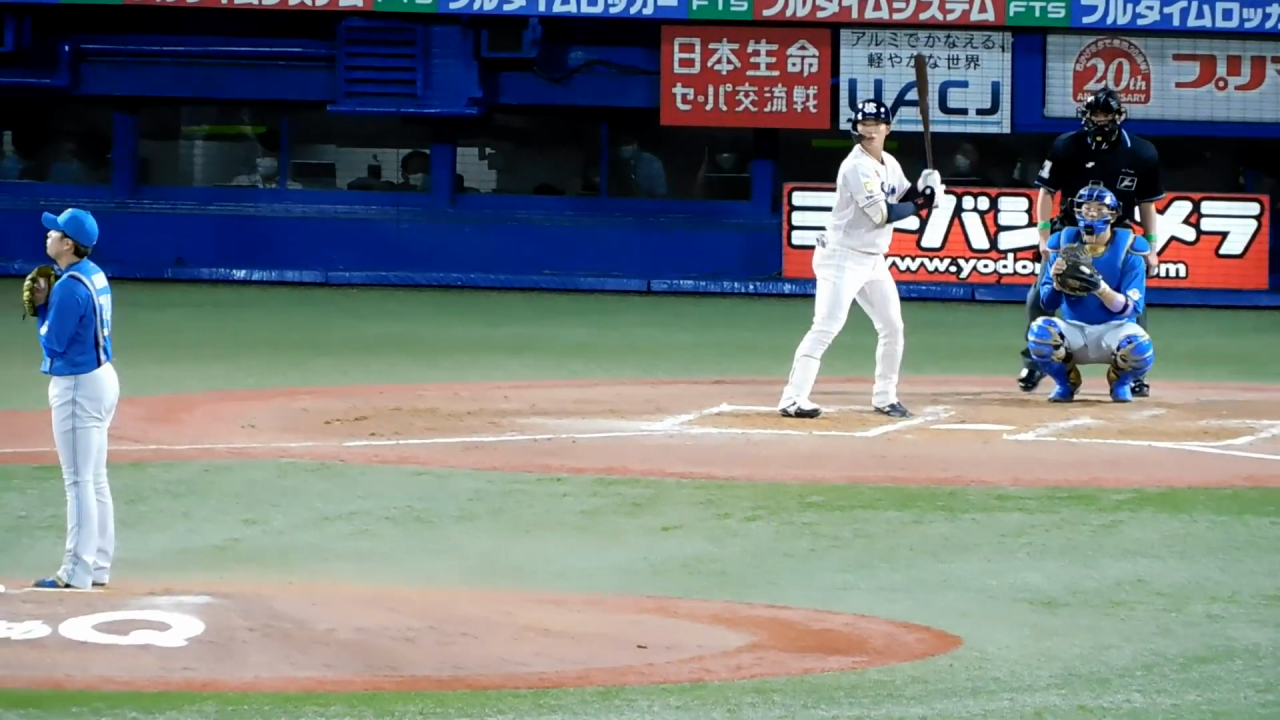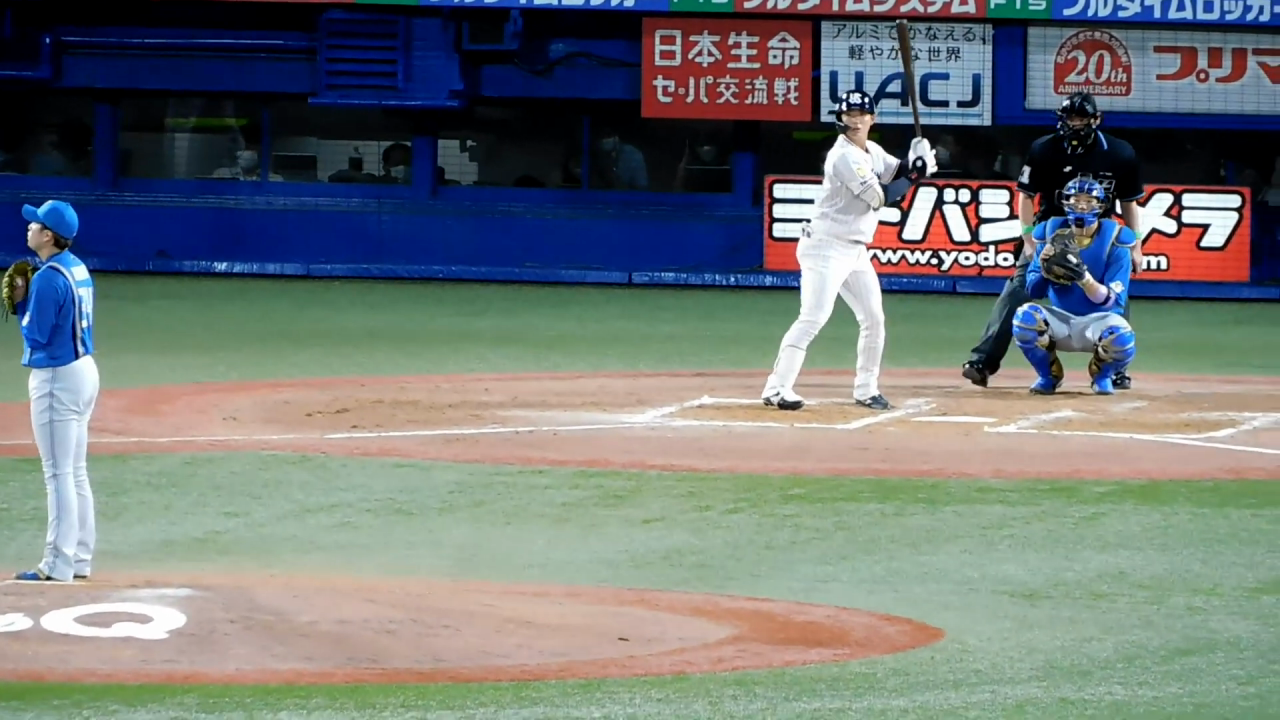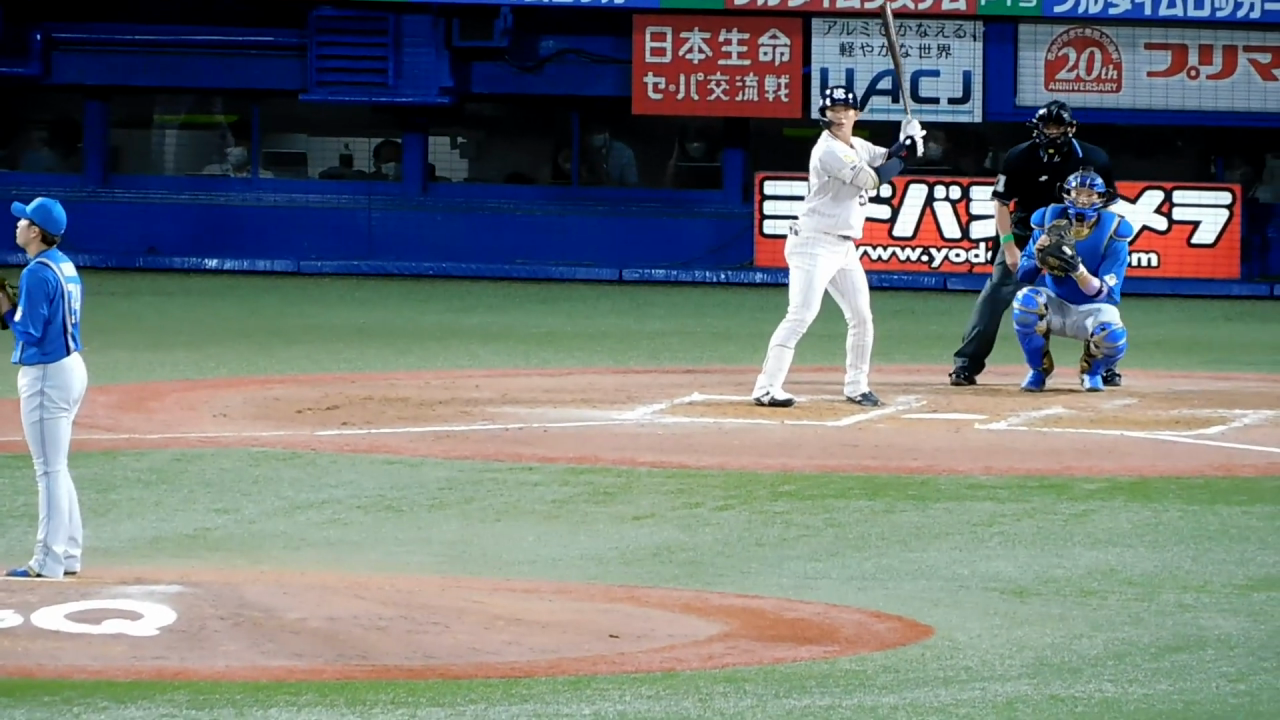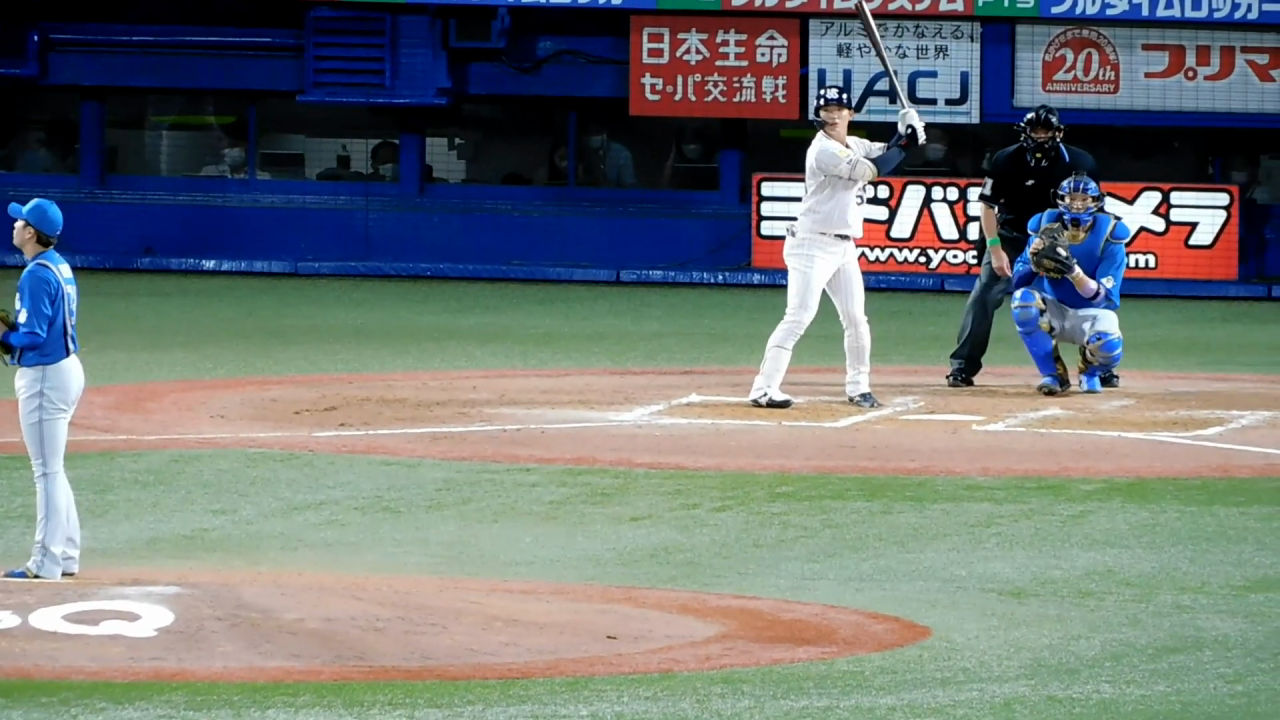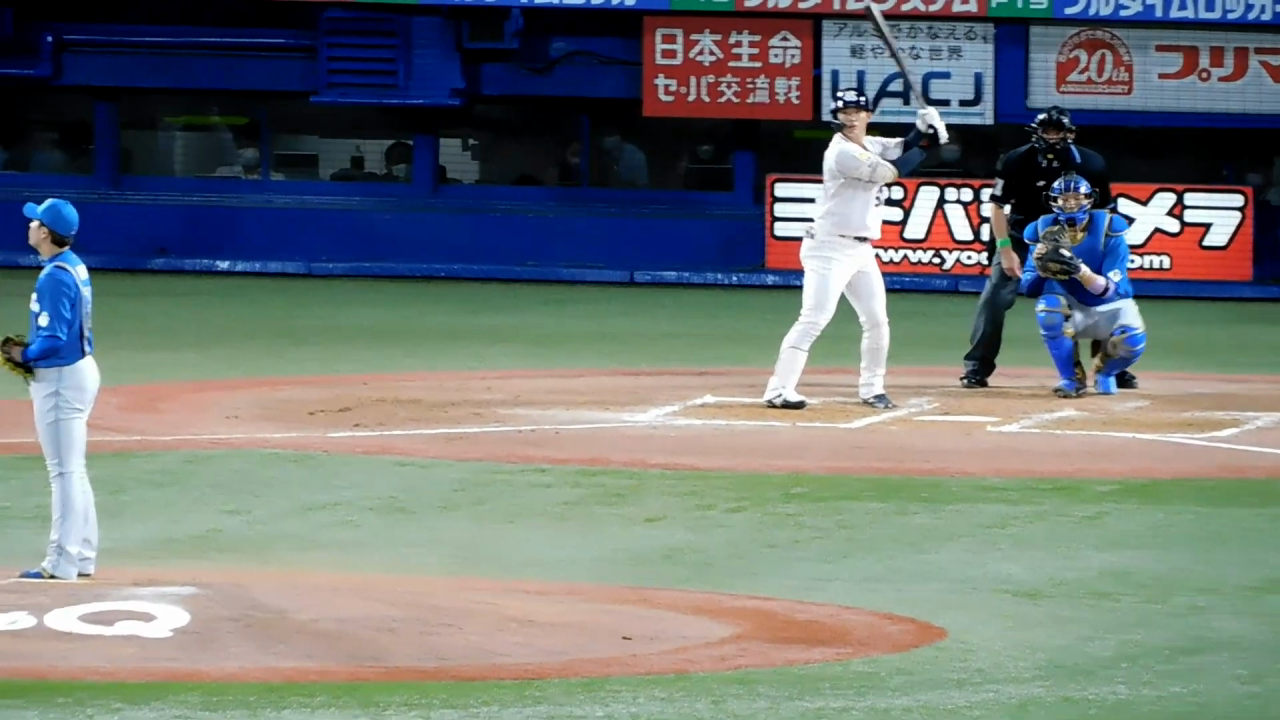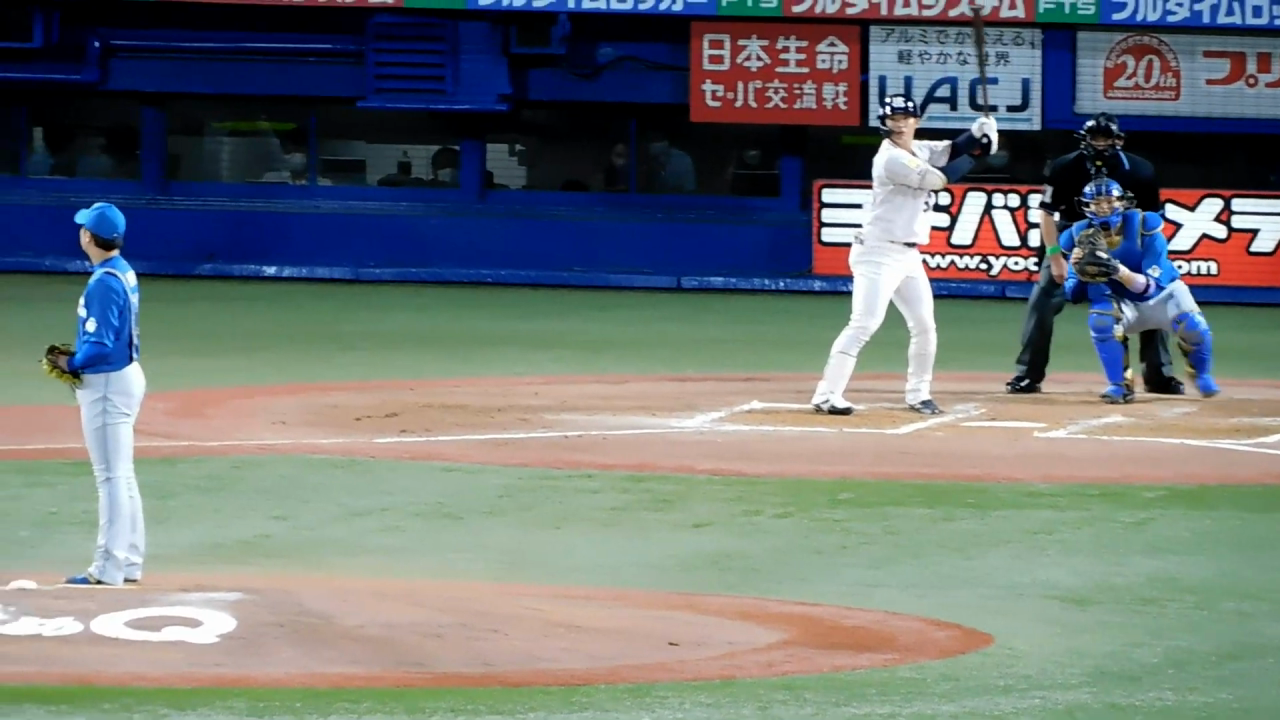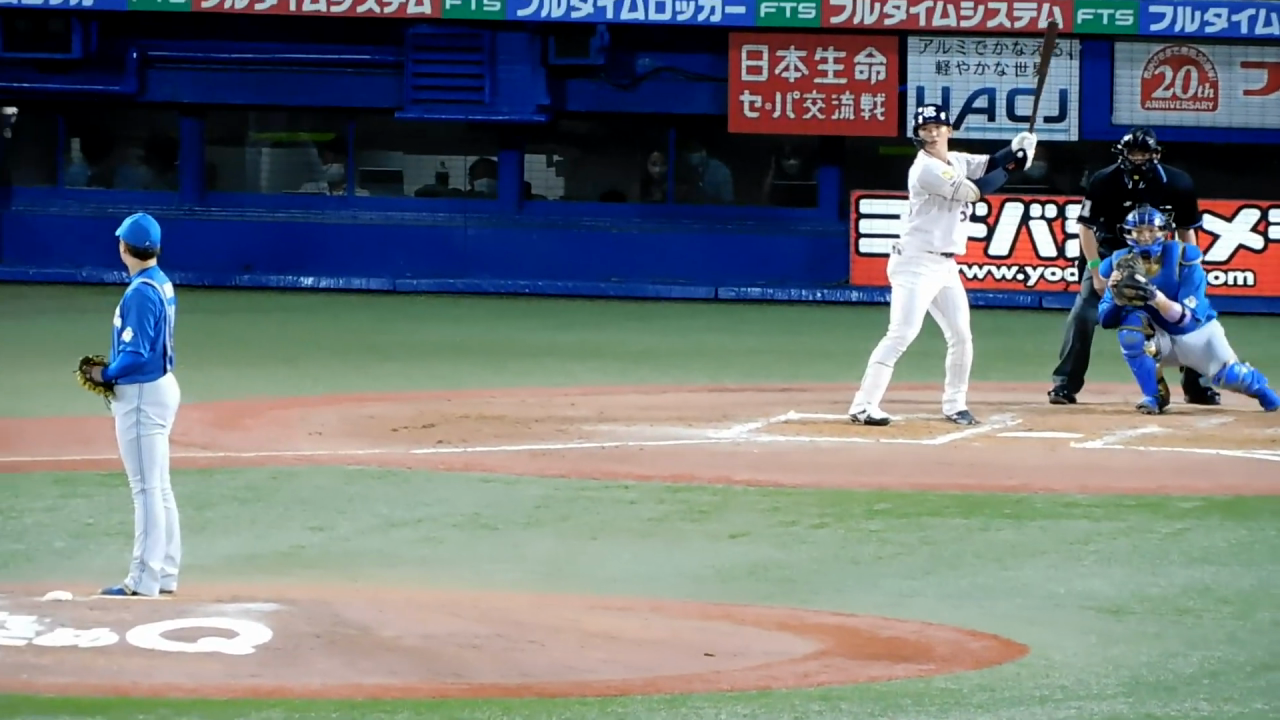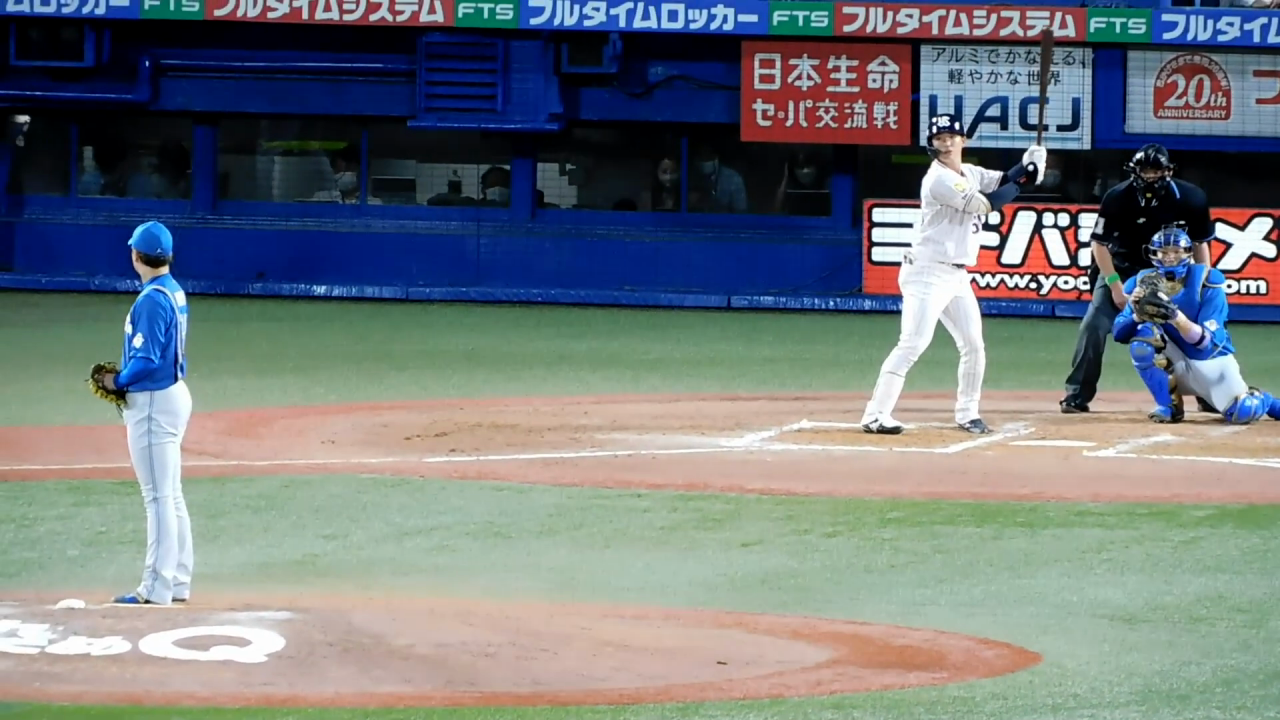
dt=0.2s
person 1, frame 1
left shoulder: (69, 286)
right shoulder: (93, 274)
left elbow: (53, 345)
left wrist: (43, 307)
right wrist: (48, 303)
left hip: (78, 386)
right hip: (100, 378)
left knee: (79, 482)
right knee: (95, 480)
left ankle: (77, 573)
right ankle: (97, 565)
person 1, frame 2
left shoulder: (48, 276)
right shoulder: (77, 267)
left elbow: (35, 336)
left wrist: (21, 304)
right wrist: (28, 300)
left hip: (58, 378)
right hip: (82, 371)
left knee: (59, 474)
right knee: (74, 472)
left ankle: (59, 565)
right ankle: (79, 557)
person 1, frame 3
left shoulder: (37, 272)
right shoulder: (64, 265)
left hip: (47, 375)
right hip: (69, 367)
left knee: (48, 471)
right knee: (57, 469)
left ankle: (49, 562)
right ankle: (67, 554)
person 1, frame 4
left shoulder: (36, 274)
right shoulder: (59, 266)
left elbow: (33, 335)
left hip: (45, 377)
right hip: (65, 369)
left knee: (46, 471)
right knee: (52, 470)
left ankle: (47, 564)
right ankle: (65, 555)
person 1, frame 5
left shoulder: (54, 276)
right shoulder: (74, 266)
left elbow: (53, 339)
left wrist: (24, 355)
right wrist: (30, 349)
left hip: (61, 378)
right hip: (79, 370)
left knee: (63, 471)
right knee: (73, 470)
left ankle: (63, 564)
right ankle: (82, 555)
person 1, frame 6
left shoulder: (103, 282)
right shoulder: (122, 272)
left elbow: (100, 345)
left wrist: (70, 364)
right wrist: (77, 358)
left hip: (107, 383)
right hip: (125, 375)
left knee: (111, 476)
right knee: (122, 475)
left ankle: (109, 569)
right ankle: (129, 561)
person 1, frame 7
left shoulder: (140, 292)
right shoulder: (161, 283)
left elbow: (135, 354)
left wrist: (104, 375)
right wrist: (113, 370)
left hip: (142, 394)
right hip: (160, 386)
left knee: (146, 488)
right knee: (158, 487)
left ankle: (145, 580)
right ankle: (165, 572)
person 1, frame 8
left shoulder: (151, 299)
right shoulder: (174, 292)
left elbow: (146, 360)
left wrist: (117, 382)
right wrist: (125, 378)
left hip: (154, 402)
right hip: (172, 393)
left knee: (158, 496)
right knee: (171, 494)
left ankle: (157, 588)
right ankle: (177, 581)
person 2, frame 1
left shoulder: (890, 164)
right shoulder: (856, 167)
left elbow: (903, 198)
right elbow: (882, 214)
left wrist: (922, 189)
right wrist: (920, 204)
left hip: (874, 259)
right hip: (842, 257)
left knee: (892, 326)
right knee: (826, 328)
left ankle: (885, 396)
right ankle: (793, 399)
person 2, frame 2
left shoulder: (873, 151)
right shoulder: (844, 156)
left elbow: (897, 173)
right elbow: (878, 197)
left wrist: (915, 161)
right wrist: (913, 176)
left hip: (857, 249)
right hip: (826, 246)
left knee: (874, 319)
right knee: (812, 318)
left ankle: (866, 389)
right ankle: (777, 388)
person 2, frame 3
left shoulder: (858, 146)
right shoulder: (829, 150)
left elbow: (887, 159)
right elbow: (872, 180)
left wrist: (905, 141)
right wrist: (906, 153)
left hip: (845, 246)
right hip: (814, 243)
left knee: (861, 316)
right knee: (800, 316)
left ankle: (857, 386)
right ankle: (766, 388)
person 2, frame 4
left shoulder: (854, 144)
right shoulder: (824, 150)
left elbow: (886, 153)
right elbow: (871, 171)
left wrist: (904, 133)
right wrist: (906, 144)
left hip: (844, 246)
right hip: (812, 244)
left knee: (855, 319)
right knee: (798, 317)
left ankle: (858, 386)
right ankle: (764, 389)
person 2, frame 5
left shoulder: (871, 145)
right shoulder: (842, 152)
left elbow: (904, 147)
right elbow: (891, 171)
left wrist: (923, 129)
right wrist: (926, 143)
left hip: (861, 249)
right hip: (830, 247)
left knee: (877, 321)
right knee: (814, 319)
left ankle: (872, 387)
right ankle: (779, 390)
person 2, frame 6
left shoulder: (919, 150)
right shoulder: (891, 159)
left elbow: (952, 149)
right elbow: (940, 178)
left wrist: (977, 133)
right wrist: (977, 152)
left hip: (909, 254)
right hip: (879, 253)
left knee: (924, 326)
right knee: (863, 324)
left ankle: (918, 393)
right ankle: (827, 395)
person 2, frame 7
left shoulder: (956, 160)
right shoulder: (926, 169)
left elbow: (989, 164)
right elbow: (974, 191)
left wrist: (1015, 148)
right wrist: (1013, 166)
left hip: (946, 265)
right hip: (917, 263)
left knee: (961, 337)
right knee: (901, 334)
left ankle: (954, 404)
right ankle: (864, 406)
person 2, frame 8
left shoulder: (970, 173)
right shoulder: (939, 179)
left elbow: (1002, 182)
right elbow: (985, 204)
left wrist: (1026, 164)
right wrist: (1024, 180)
left hip: (957, 274)
right hip: (928, 272)
left knee: (974, 346)
right knee: (912, 344)
left ankle: (967, 413)
right ankle: (876, 415)
person 3, frame 1
left shoulder: (1142, 153)
right shoulder: (1067, 145)
left elbow: (1147, 204)
right elbow: (1047, 192)
left wrist: (1151, 246)
right wrist: (1044, 235)
right hip: (1070, 231)
right knee: (1042, 295)
left ankle: (1132, 375)
right ankle: (1034, 364)
person 3, frame 2
left shoulder: (1120, 153)
right shoulder: (1044, 149)
left elbow: (1129, 202)
right elbow: (1026, 196)
left wrist: (1135, 245)
right wrist: (1029, 239)
right knee: (1018, 290)
right ankle: (983, 360)
person 3, frame 3
left shoulder: (1094, 160)
right shoulder: (1019, 157)
right elbow: (1002, 203)
right wrist: (1009, 246)
right hip: (1026, 234)
right knee: (996, 294)
right ankle: (966, 364)
person 3, frame 4
left shoulder: (1080, 163)
right shoulder: (1005, 160)
right elbow: (988, 206)
right wrist: (995, 250)
right hip: (1012, 236)
right knee: (985, 296)
right ankle: (962, 366)
person 3, frame 5
left shoulder: (1091, 164)
right shoulder: (1016, 161)
left elbow: (1100, 211)
right elbow: (998, 207)
right wrist: (1005, 250)
right hip: (1023, 236)
right knee: (995, 297)
right ankle: (976, 368)
person 3, frame 6
left shoulder: (1139, 171)
right shoulder: (1065, 168)
right elbow: (1047, 214)
right wrist: (1055, 257)
right knee: (1042, 302)
left ankle: (1160, 375)
right ankle: (1028, 374)
person 3, frame 7
left shoulder: (1178, 183)
right shoulder: (1104, 181)
left elbow: (1186, 230)
right elbow: (1086, 227)
right wrist: (1096, 271)
right hip: (1111, 256)
right knee: (1083, 314)
left ankle: (1197, 386)
right ankle: (1065, 384)
person 3, frame 8
left shoulder: (1191, 197)
right shoulder: (1117, 198)
left elbow: (1200, 243)
right elbow: (1099, 244)
right wrist: (1115, 285)
right hip: (1123, 268)
right knee: (1095, 324)
right ankle: (1077, 394)
person 4, frame 1
left shoulder: (1128, 250)
right shoulder: (1064, 245)
left elbow: (1132, 308)
right elbow: (1049, 303)
left wrist: (1100, 288)
right wrist: (1057, 282)
left hip: (1114, 329)
right hip: (1075, 329)
left knee: (1141, 349)
right knee: (1039, 332)
left ankle: (1120, 382)
right ankle: (1066, 382)
person 4, frame 2
left shoulder: (1115, 241)
right shoulder: (1051, 233)
left elbow: (1113, 301)
right elbow: (1033, 292)
left wrist: (1084, 277)
right wrist: (1045, 269)
left hip: (1098, 320)
right hip: (1060, 319)
left knee: (1122, 341)
right knee: (1024, 317)
left ankle: (1102, 374)
right ankle: (1049, 374)
person 4, frame 3
left shoulder: (1113, 233)
right shoulder: (1049, 221)
left elbow: (1106, 294)
right elbow: (1023, 276)
left wrist: (1078, 269)
right wrist: (1039, 259)
left hip: (1093, 310)
right hip: (1056, 306)
left knee: (1114, 338)
right knee: (1025, 300)
left ankle: (1092, 370)
right ankle: (1039, 369)
person 4, frame 4
left shoulder: (1109, 236)
right shoulder: (1046, 226)
left elbow: (1103, 297)
right elbow: (1017, 281)
left wrist: (1074, 271)
right wrist: (1034, 264)
left hip: (1093, 314)
right hip: (1056, 309)
left knee: (1109, 348)
right knee: (1022, 298)
left ankle: (1089, 372)
right ankle: (1053, 374)
person 4, frame 5
left shoulder: (1109, 231)
right shoulder: (1045, 231)
left elbow: (1112, 292)
right elbow: (1028, 289)
left wrist: (1080, 270)
right wrist: (1041, 268)
left hip: (1110, 307)
right hip: (1073, 309)
left knee: (1132, 339)
right knee: (1048, 306)
left ankle: (1107, 372)
right ankle: (1071, 378)
person 4, frame 6
left shoulder: (1144, 229)
right shoulder: (1081, 237)
left elbow: (1151, 287)
right elbow: (1074, 296)
left wrist: (1118, 270)
right wrist: (1079, 273)
left hip: (1162, 295)
right hip: (1124, 302)
left knee: (1194, 326)
right knee: (1100, 317)
left ankle: (1200, 373)
right ankle: (1119, 384)
person 4, frame 7
left shoulder: (1184, 260)
right shoulder: (1121, 264)
left elbow: (1189, 318)
right elbow: (1106, 321)
left wrist: (1155, 297)
right wrist: (1117, 298)
left hip: (1197, 332)
right hip: (1161, 334)
left knee: (1231, 377)
right knee: (1130, 328)
left ankle: (1259, 388)
right ankle: (1154, 396)
person 4, frame 8
left shoulder: (1206, 283)
right shoulder: (1144, 283)
left elbow: (1207, 341)
right elbow: (1119, 335)
left wrist: (1176, 316)
right wrist: (1137, 314)
left hip: (1211, 361)
right hip: (1176, 363)
left knee: (1242, 412)
right knee: (1142, 336)
right ankle: (1168, 405)
